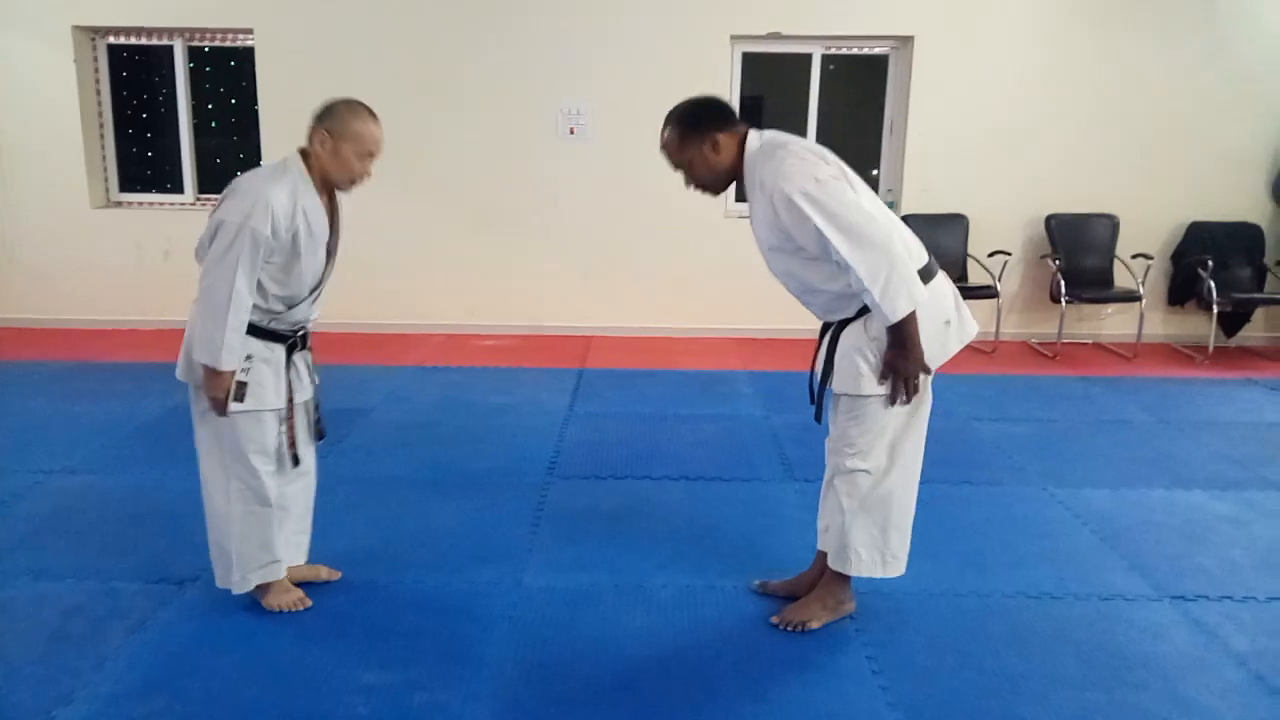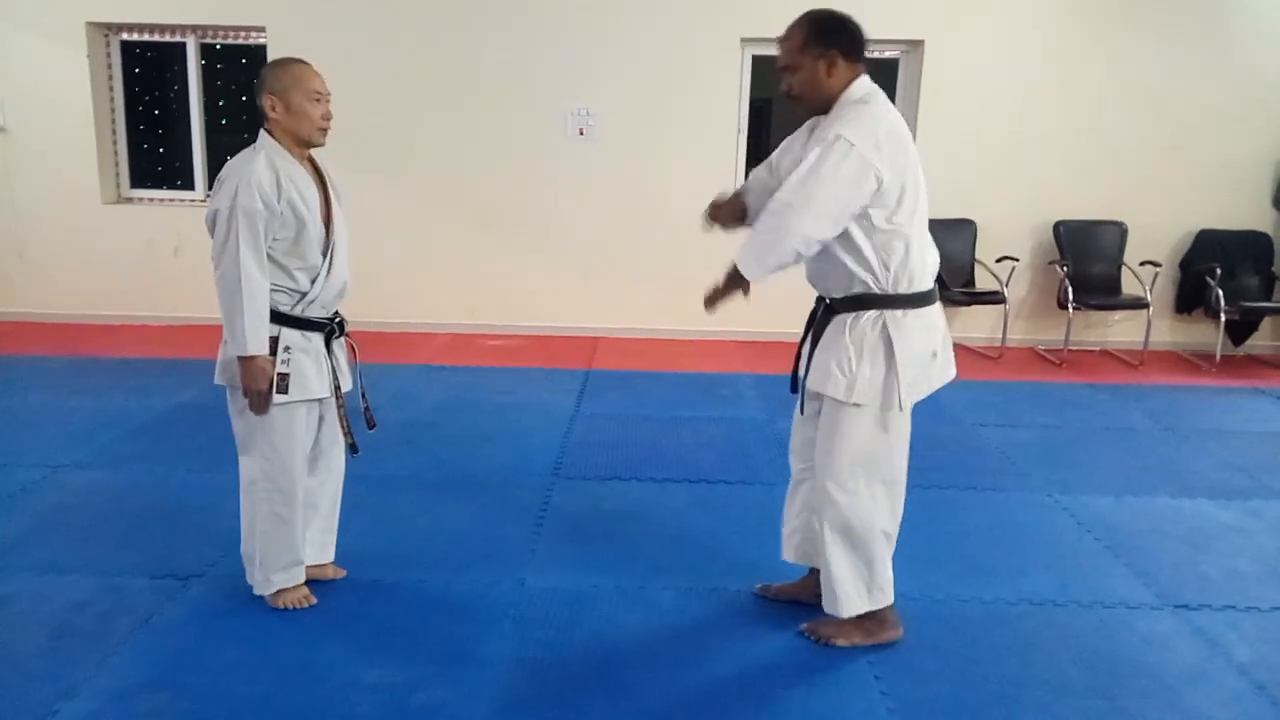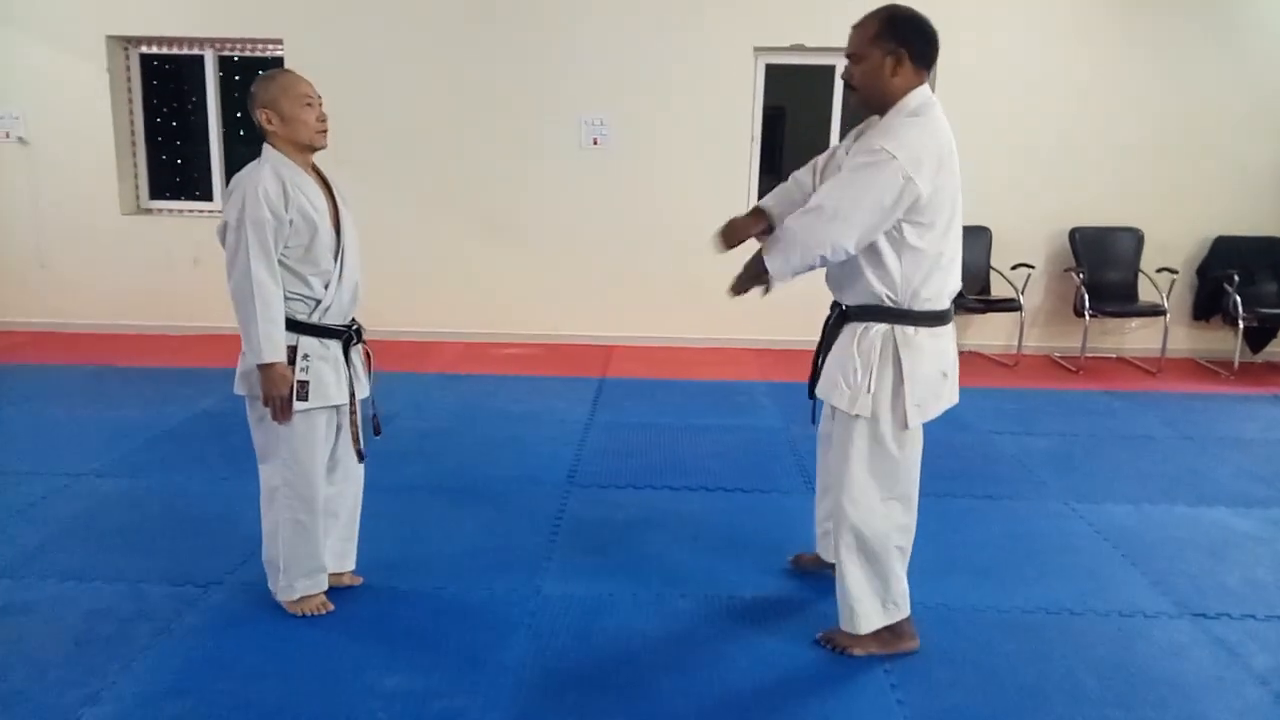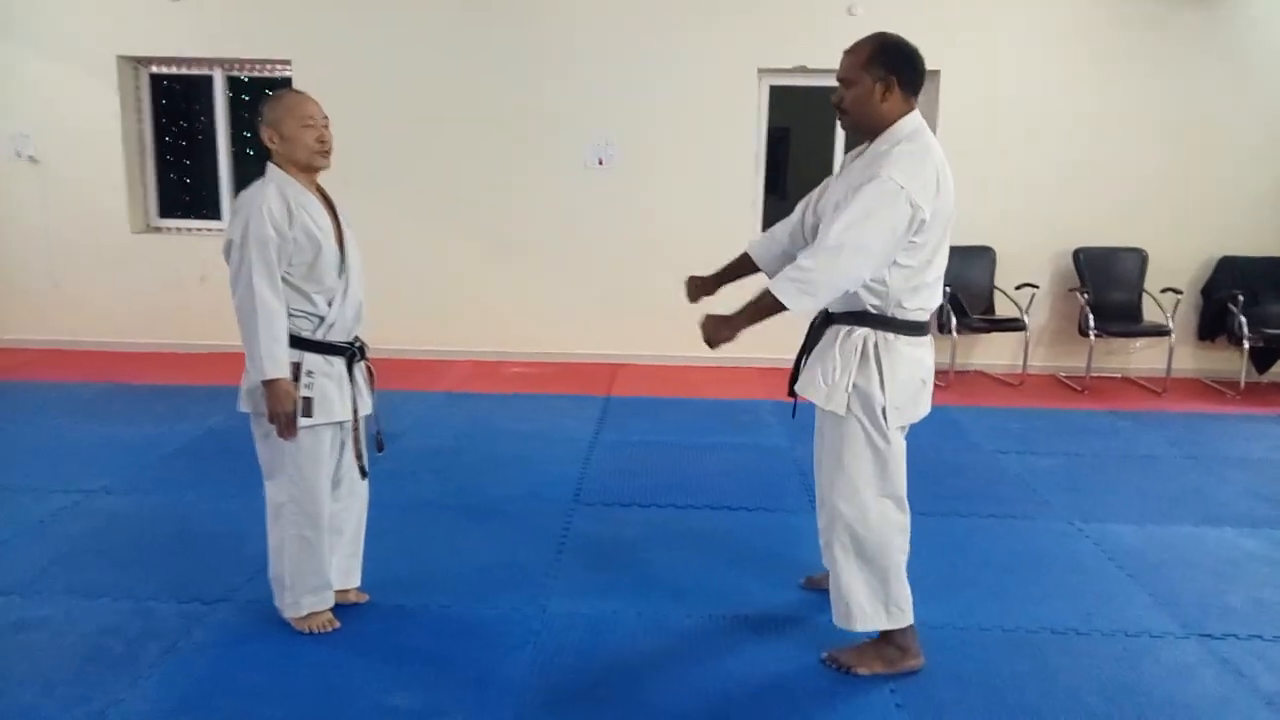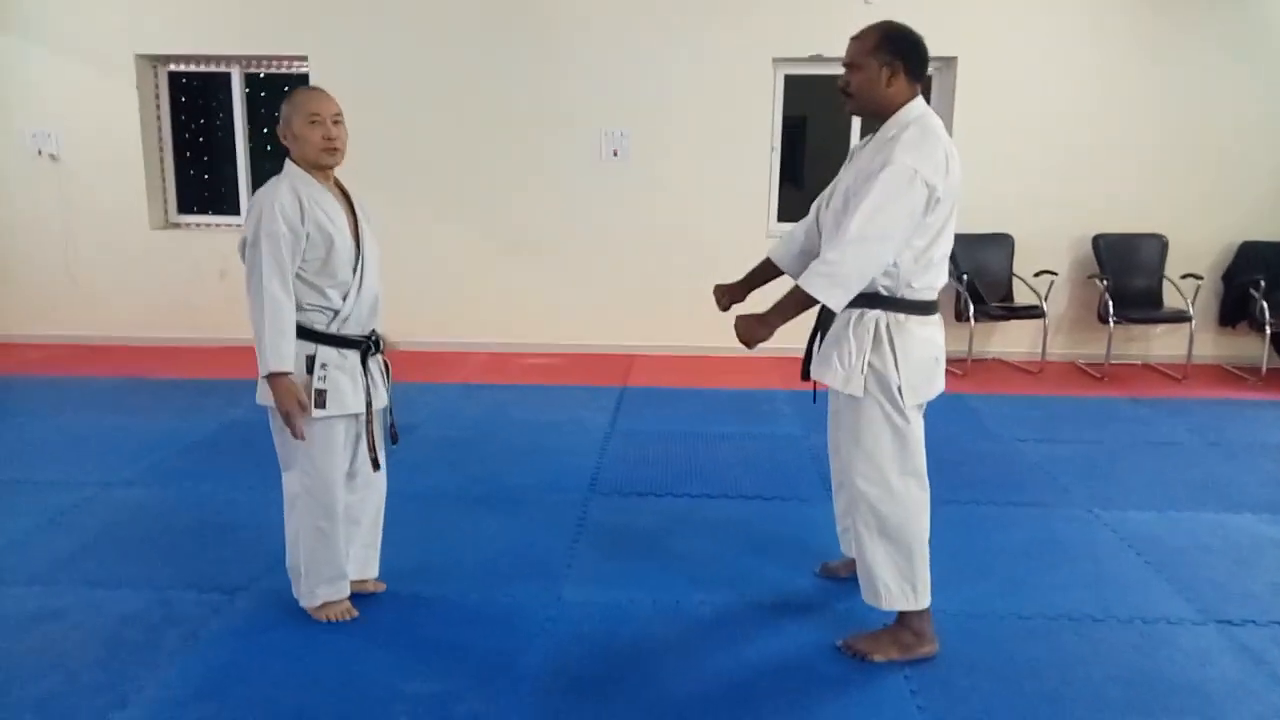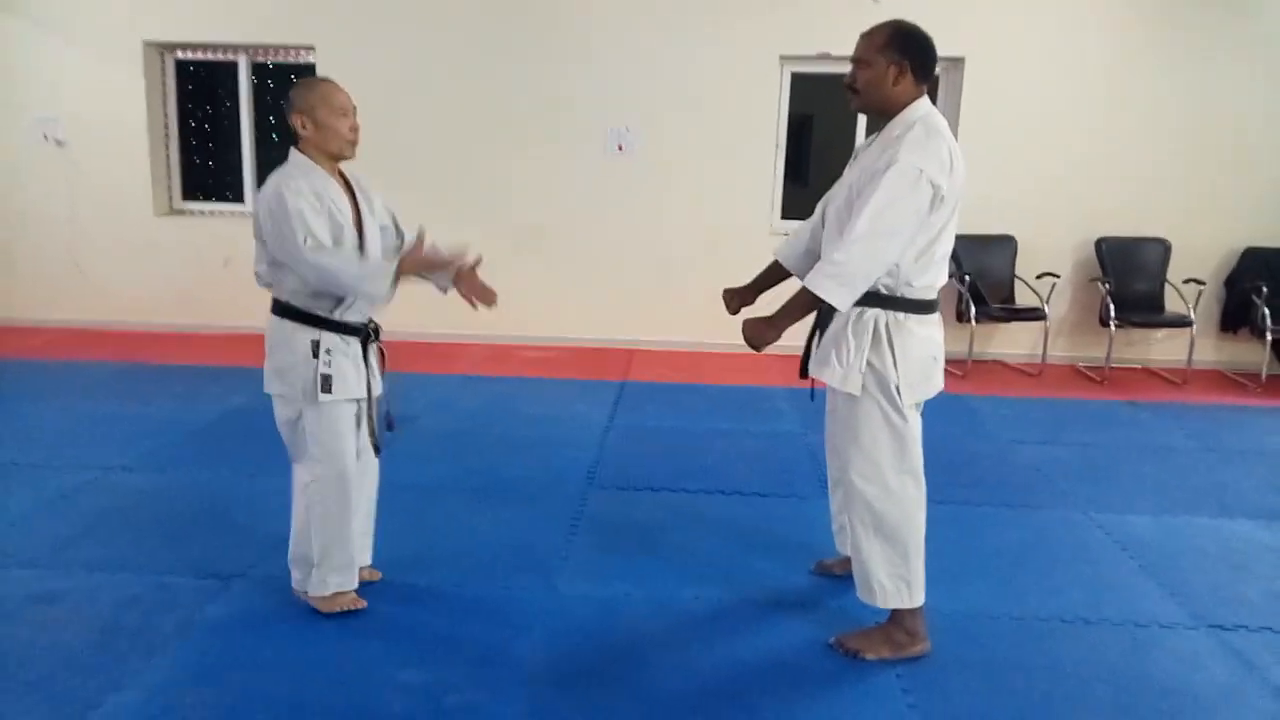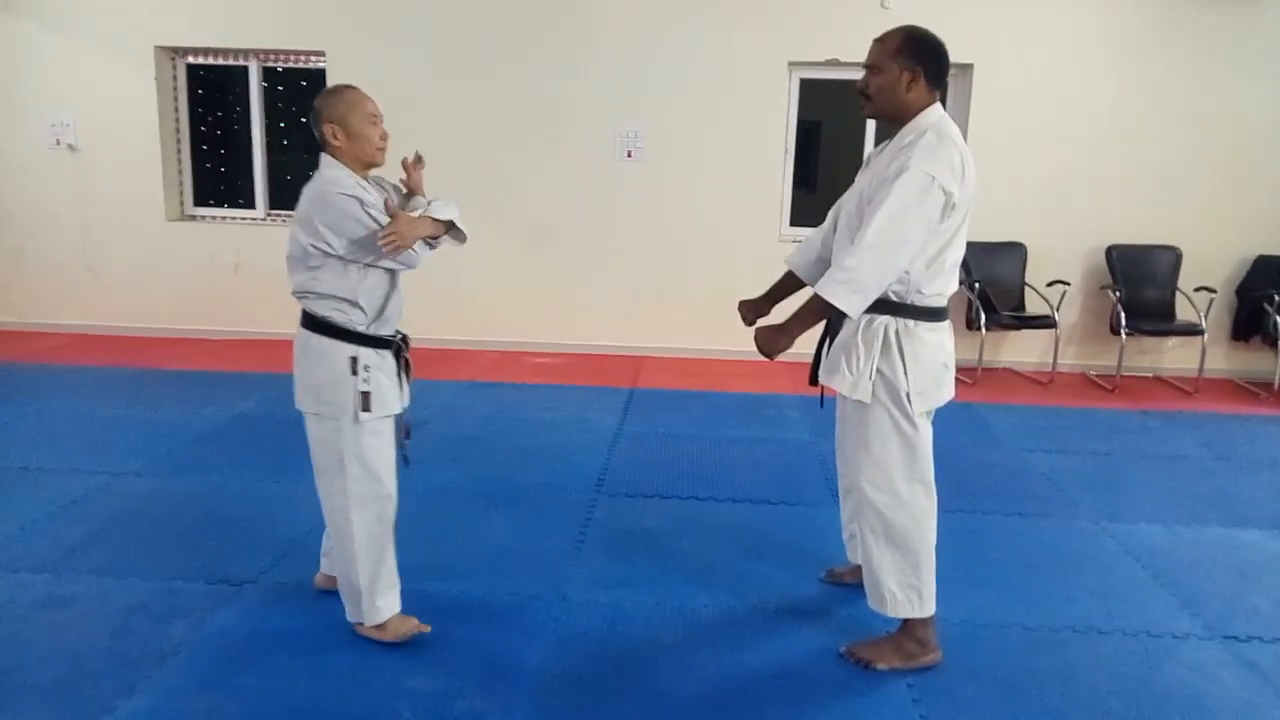
dt=0.4s
person 1, frame 1
left shoulder: (787, 174)
right shoulder: (764, 168)
left elbow: (877, 249)
left wrist: (907, 344)
right wrist: (889, 335)
left hip: (897, 319)
right hip: (865, 320)
left knee: (869, 456)
right knee: (849, 450)
left ankle: (836, 586)
right ankle: (825, 569)
person 1, frame 2
left shoulder: (859, 133)
right shoulder: (831, 124)
left elbow: (793, 228)
right elbow: (769, 193)
left wrist: (733, 280)
right wrist: (735, 205)
left hip: (881, 332)
right hip: (851, 321)
left knee: (850, 473)
right knee: (815, 457)
left ankle: (874, 612)
right ankle: (823, 576)
person 1, frame 3
left shoulder: (906, 147)
right shoulder: (884, 129)
left elbow: (819, 234)
right elbow: (807, 189)
left wrist: (756, 269)
right wrist: (755, 221)
left hip: (890, 344)
right hip: (870, 331)
left knee: (869, 482)
right knee: (843, 459)
left ankle: (888, 623)
right ankle: (841, 555)
person 1, frame 4
left shoulder: (906, 168)
right shoulder: (875, 156)
left elbow: (830, 262)
right elbow: (799, 229)
left wrist: (735, 322)
right wrist: (717, 279)
left hip: (874, 352)
right hip: (856, 342)
left knee: (862, 489)
right knee: (847, 480)
left ankle: (896, 638)
right ankle: (853, 573)
person 1, frame 5
left shoulder: (916, 148)
right shoulder: (882, 143)
left elbow: (855, 253)
right elbow: (818, 228)
left wrist: (769, 320)
right wrist: (743, 285)
left hip: (886, 336)
right hip: (863, 329)
left knee: (884, 472)
right knee: (857, 461)
left ankle: (914, 624)
right ankle: (867, 556)
person 1, frame 6
left shoulder: (920, 148)
right shoulder: (887, 142)
left elbow: (861, 253)
right elbow: (821, 229)
left wrist: (777, 323)
right wrist: (753, 289)
left hip: (886, 334)
right hip: (863, 327)
left knee: (882, 469)
right knee: (854, 458)
left ankle: (907, 623)
right ankle: (861, 554)
person 1, frame 7
left shoulder: (931, 154)
right shoulder: (901, 148)
left elbow: (870, 259)
right elbow: (834, 235)
left wrist: (789, 330)
right wrist: (768, 299)
left hip: (896, 341)
right hip: (873, 333)
left knee: (892, 479)
right knee: (864, 466)
left ankle: (918, 632)
right ankle: (870, 562)
person 2, frame 1
left shoulder: (321, 195)
right shoulder: (265, 197)
right elbow: (225, 283)
right wrist: (218, 367)
left hip: (285, 351)
right hip: (240, 355)
left knee: (295, 461)
right knee: (249, 468)
left ankle: (287, 558)
right ankle: (261, 574)
person 2, frame 2
left shoulder: (313, 173)
right shoulder: (250, 175)
right elbow: (239, 271)
right wrist: (251, 357)
left hip: (320, 343)
right hip: (276, 349)
left knee: (323, 459)
right knee: (278, 468)
left ankle: (308, 555)
right ankle: (277, 575)
person 2, frame 3
left shoulder: (317, 181)
right shoulder: (259, 186)
right elbow: (254, 281)
right wrist: (270, 363)
left hip: (336, 350)
right hip: (295, 357)
left knee: (342, 467)
right knee: (297, 475)
left ankle: (329, 563)
right ankle: (296, 581)
person 2, frame 4
left shoulder: (320, 200)
right shoulder: (264, 204)
right elbow: (258, 298)
right wrist: (275, 379)
left hip: (340, 367)
right hip: (299, 372)
left knee: (346, 483)
right knee: (302, 492)
left ankle: (336, 580)
right ankle: (302, 599)
person 2, frame 5
left shoulder: (343, 197)
right shoulder: (279, 201)
right elbow: (270, 292)
left wrist: (372, 340)
right wrist: (279, 373)
left hip: (359, 360)
right hip: (312, 365)
left knee: (365, 475)
right knee: (319, 484)
left ankle: (356, 569)
right ankle: (320, 588)
person 2, frame 6
left shoulder: (353, 187)
right shoulder: (287, 189)
left elbow: (394, 241)
right elbow: (320, 263)
left wrist: (452, 273)
right wrist: (401, 270)
left hip: (352, 345)
right hip: (309, 347)
left knee: (359, 460)
right knee: (328, 467)
left ankle: (347, 558)
right ankle: (321, 580)
person 2, frame 7
left shoulder: (373, 189)
right shoulder: (331, 197)
left elbow: (433, 219)
right elbow: (403, 247)
left wrist: (421, 216)
right wrist: (417, 207)
left hip: (372, 354)
right hip: (339, 359)
left knee: (369, 474)
right knee: (361, 485)
left ankle: (338, 568)
right ankle: (375, 610)
